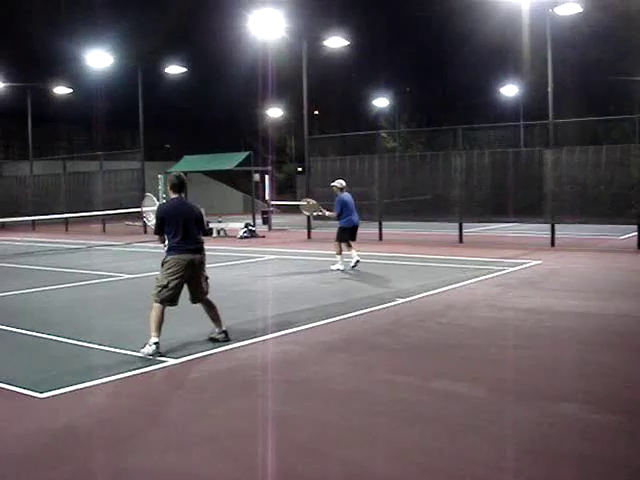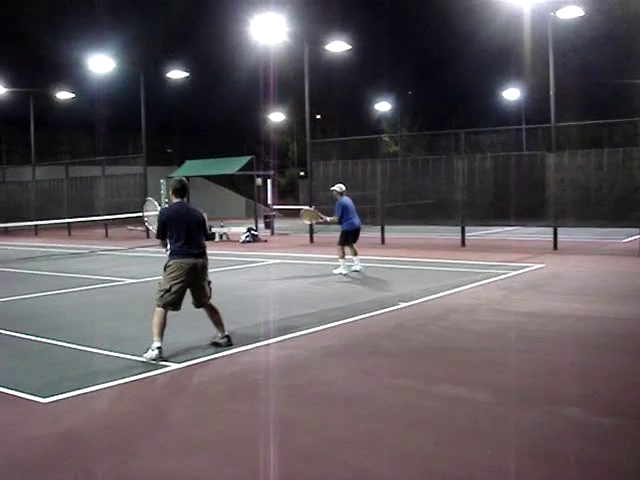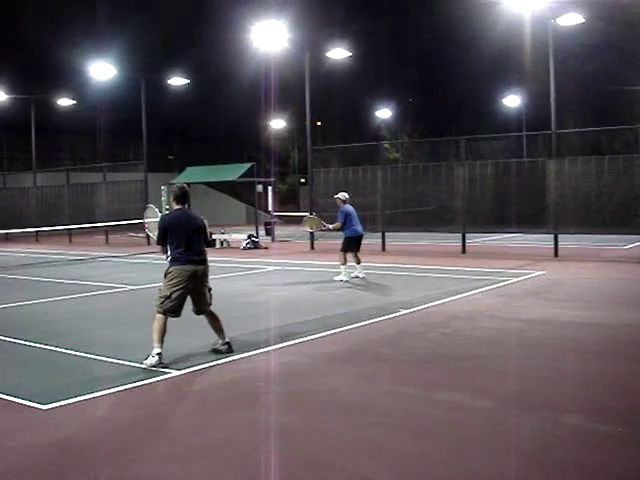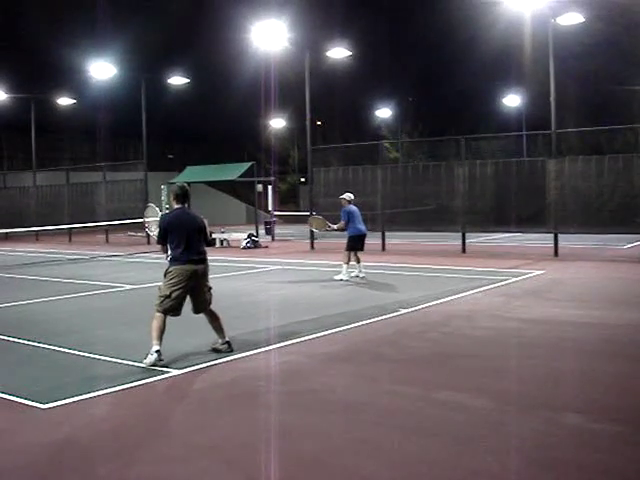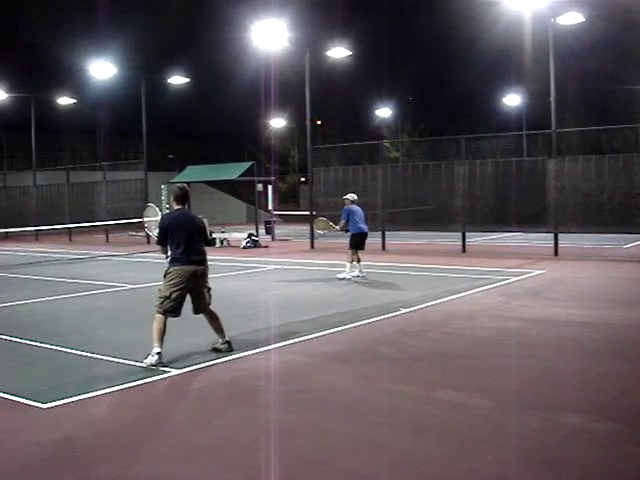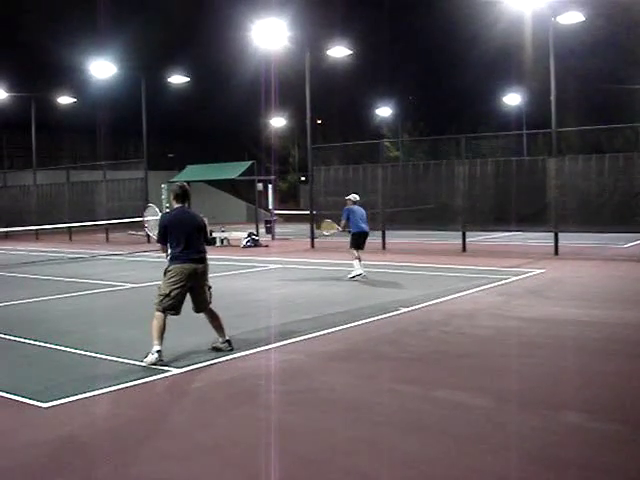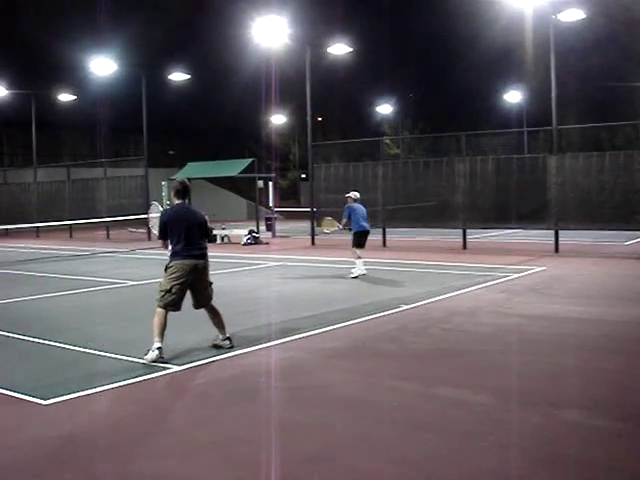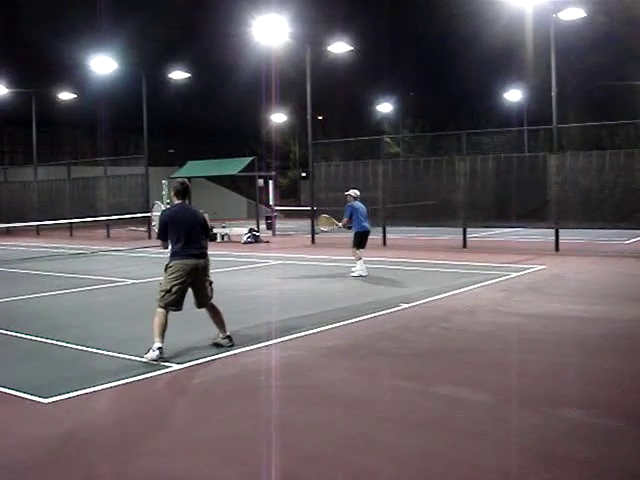
dt=0.2s
person 1, frame 1
left shoulder: (163, 208)
right shoulder: (195, 209)
left elbow: (161, 239)
right elbow: (202, 234)
left hip: (176, 257)
right hip: (197, 255)
left knee: (159, 301)
right knee: (202, 297)
left ankle: (154, 342)
right ankle: (221, 331)
person 1, frame 2
left shoulder: (165, 213)
right shoulder: (197, 213)
left elbow: (163, 243)
right elbow: (204, 238)
left hip: (179, 261)
right hip: (199, 260)
left knee: (161, 305)
right knee: (205, 302)
left ankle: (157, 347)
right ankle: (223, 336)
person 1, frame 3
left shoulder: (166, 219)
right shoulder: (198, 220)
left elbow: (164, 250)
right elbow: (205, 245)
left hip: (179, 268)
right hip: (200, 266)
left knee: (161, 312)
right knee: (205, 309)
left ankle: (157, 353)
right ankle: (224, 343)
person 1, frame 4
left shoulder: (166, 219)
right shoulder: (198, 219)
left elbow: (164, 249)
right elbow: (205, 244)
left hip: (179, 267)
right hip: (200, 266)
left knee: (161, 311)
right knee: (206, 308)
left ankle: (155, 351)
right ankle: (224, 342)
person 1, frame 5
left shoulder: (166, 219)
right shoulder: (198, 220)
left elbow: (164, 250)
left hip: (179, 268)
right hip: (200, 267)
left knee: (161, 312)
right knee: (205, 308)
left ankle: (156, 352)
right ankle: (224, 341)
person 1, frame 6
left shoulder: (166, 218)
right shoulder: (198, 219)
left elbow: (164, 248)
left hip: (179, 267)
right hip: (200, 265)
left knee: (160, 310)
right knee: (205, 307)
left ankle: (156, 350)
right ankle: (224, 341)
person 1, frame 7
left shoulder: (167, 214)
right shoulder: (198, 215)
left elbow: (165, 244)
left hip: (179, 263)
right hip: (201, 261)
left knee: (162, 307)
right knee: (207, 303)
left ankle: (157, 347)
right ankle: (225, 338)
person 1, frame 8
left shoulder: (166, 214)
right shoulder: (198, 215)
left elbow: (164, 245)
right elbow: (206, 241)
left hip: (179, 263)
right hip: (201, 261)
left knee: (162, 307)
right knee: (207, 303)
left ankle: (157, 347)
right ankle: (225, 337)
